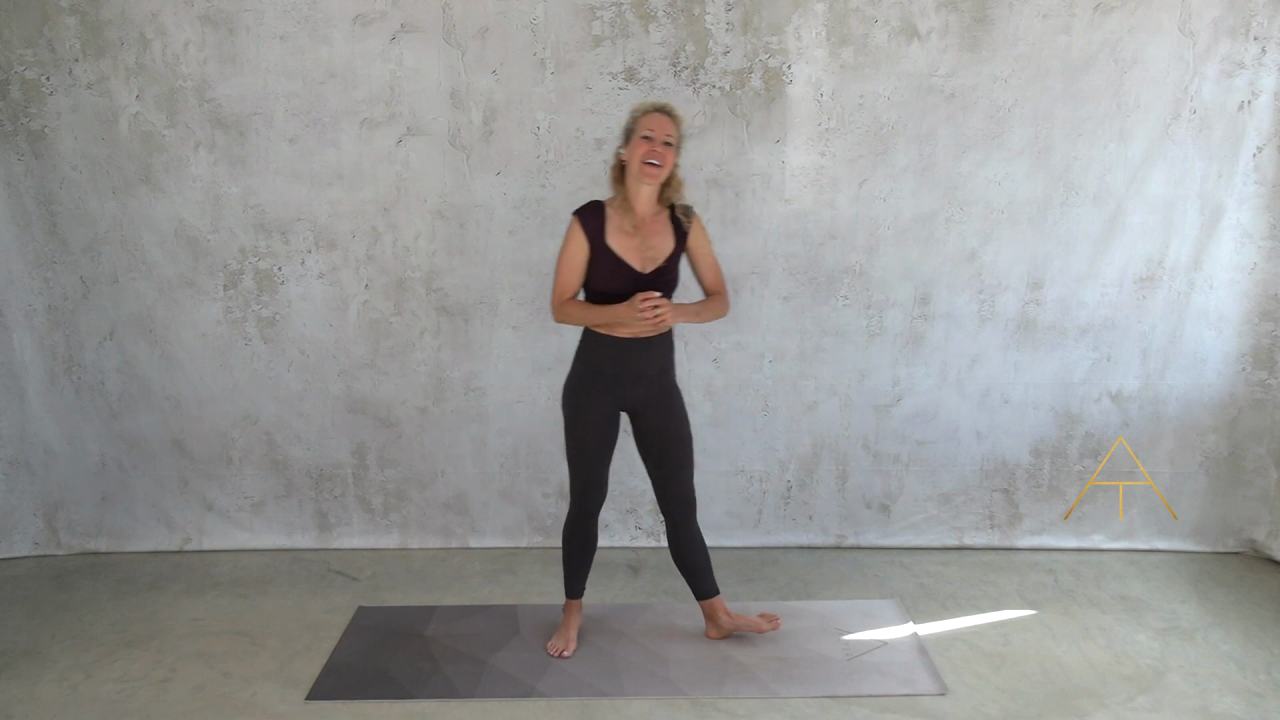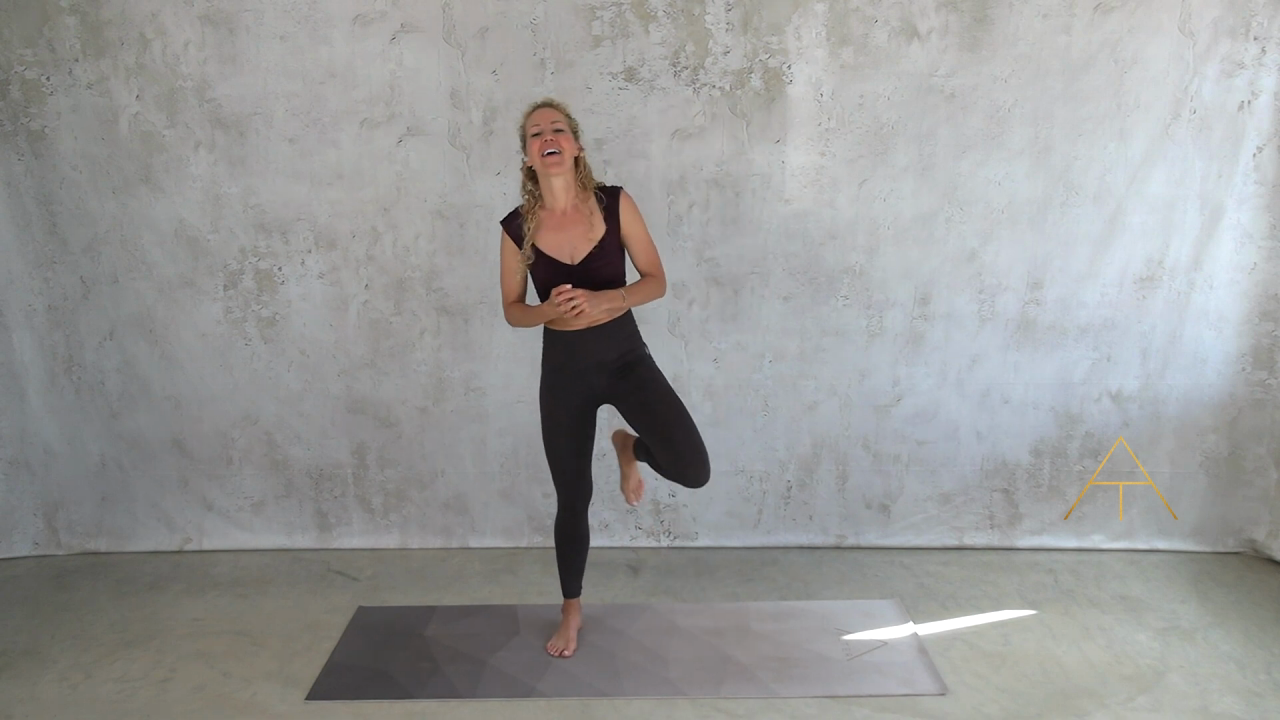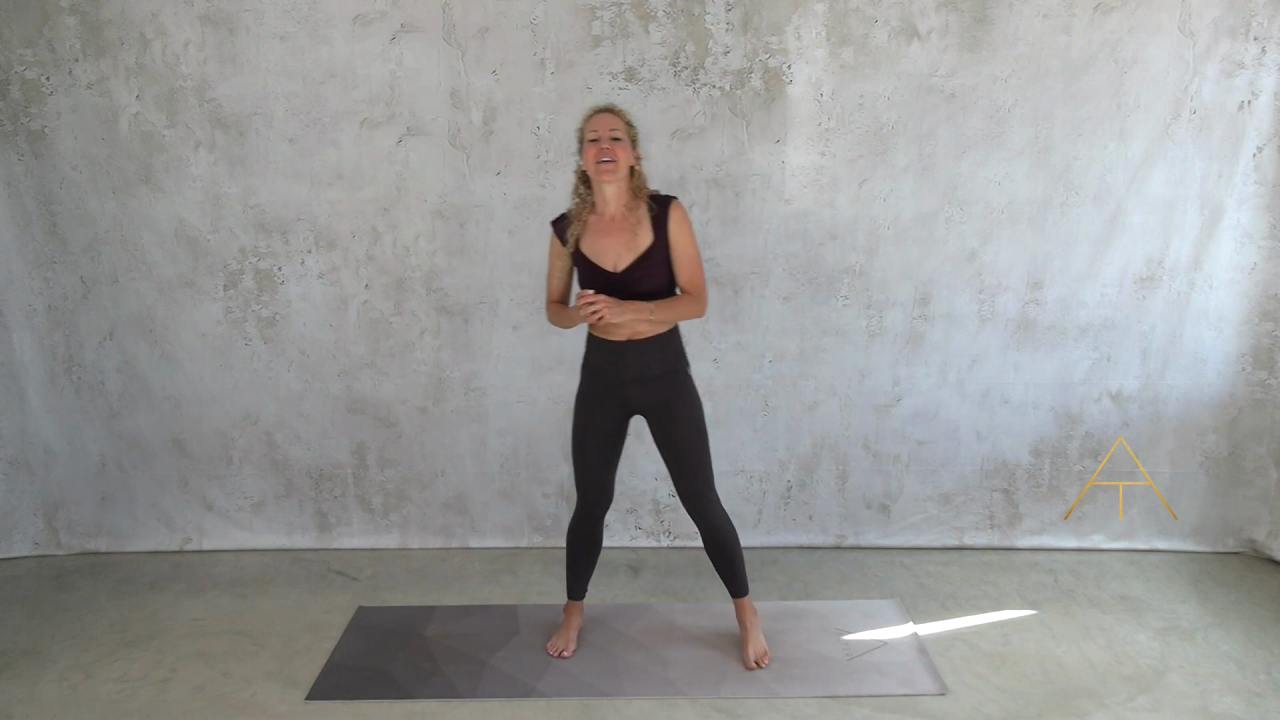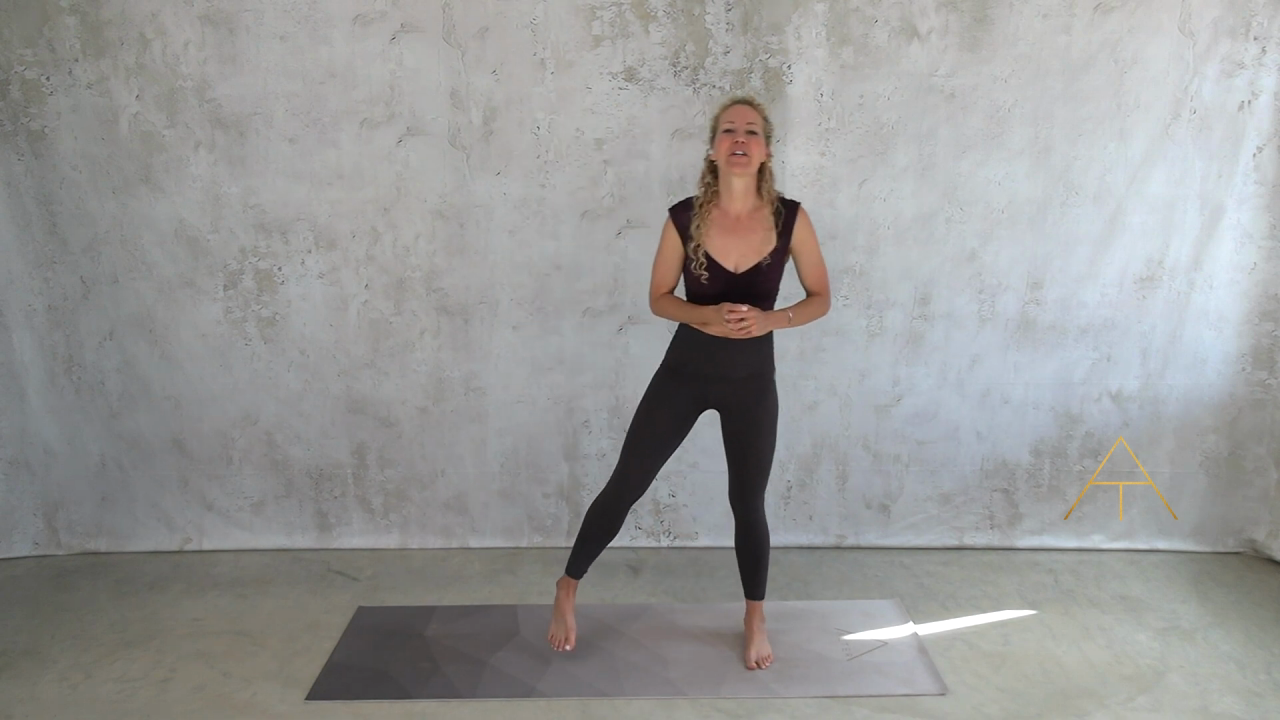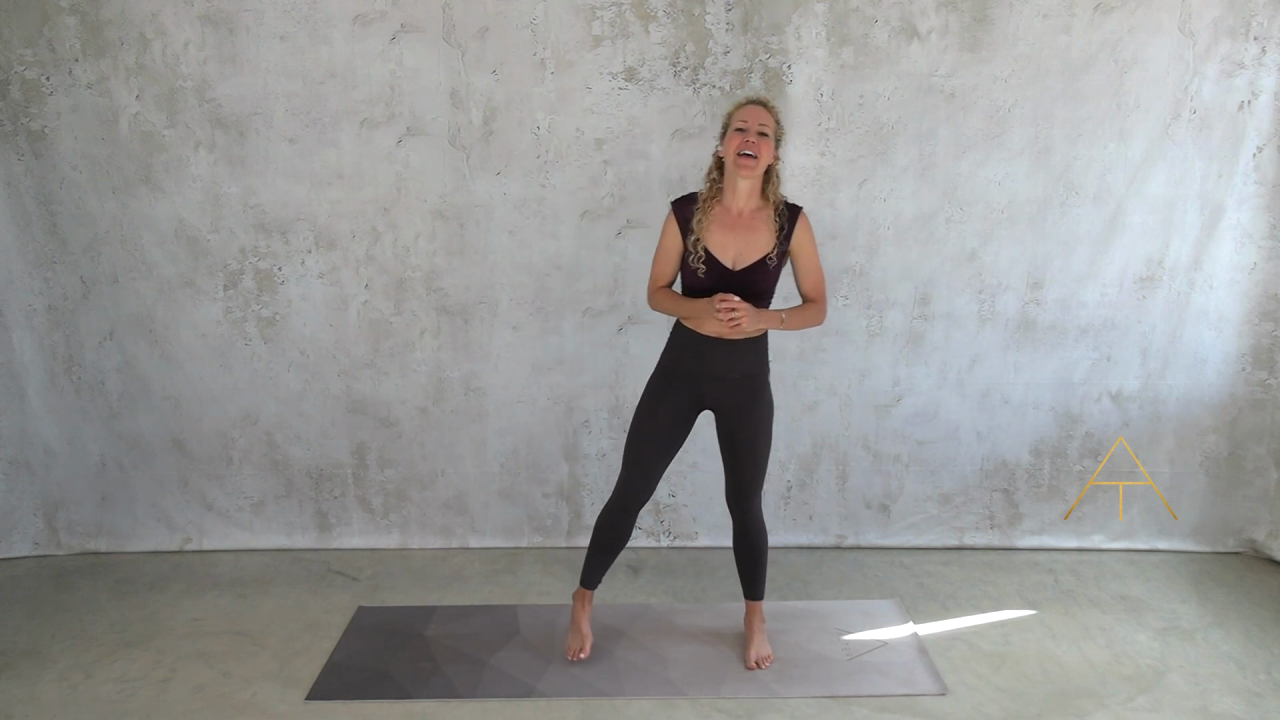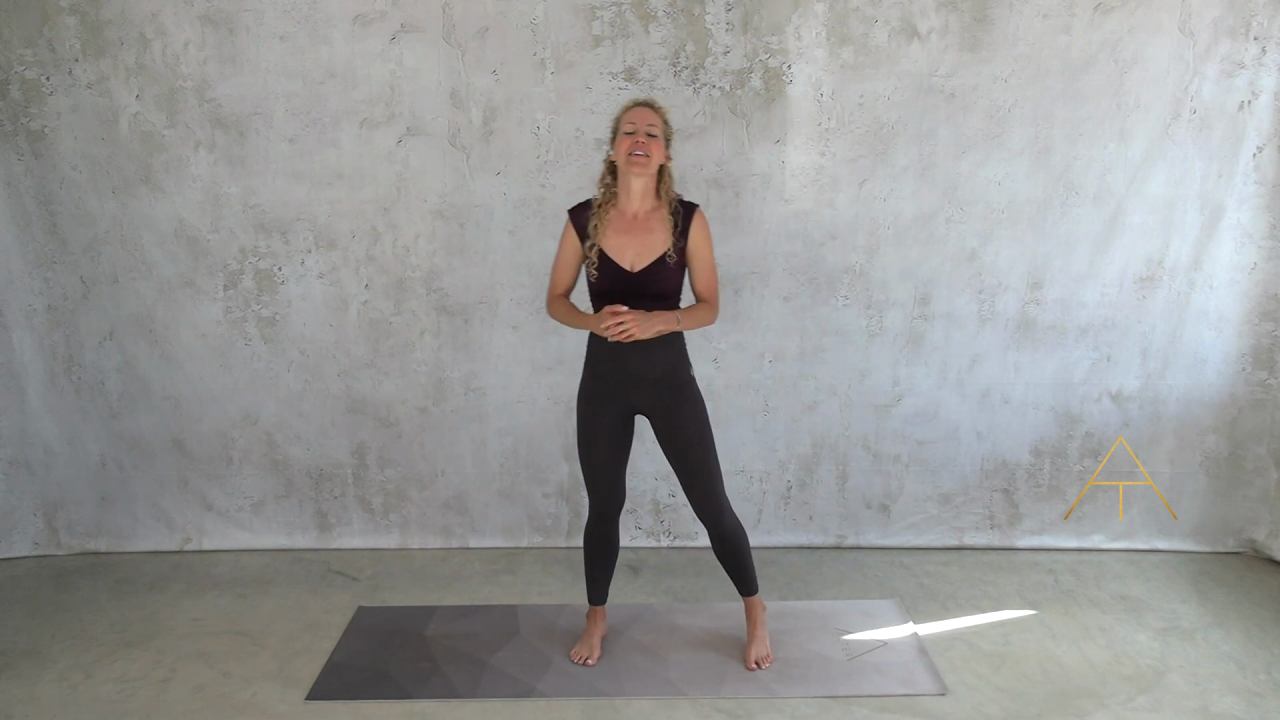
dt=0.5s
person 1, frame 1
left shoulder: (685, 224)
right shoulder: (589, 220)
left elbow: (719, 300)
right elbow: (562, 306)
left wrist: (677, 313)
right wrist: (620, 312)
left hip: (655, 376)
right hip: (595, 376)
left knee: (680, 505)
right knee: (586, 501)
left ankle: (717, 614)
right ankle: (572, 612)
person 1, frame 2
left shoulder: (615, 203)
right shoulder: (517, 227)
left elbow: (655, 281)
right elbow: (512, 310)
left wrist: (601, 300)
right wrist: (547, 311)
left hip: (625, 355)
right hip: (563, 367)
left knee: (694, 468)
right knee: (573, 497)
left ankle: (630, 448)
right ankle: (571, 611)
person 1, frame 3
left shoulder: (667, 213)
right shoulder: (567, 228)
left elbow: (695, 301)
right elbow: (553, 308)
left wrist: (627, 309)
right wrist: (578, 313)
left hip: (665, 371)
right hip: (601, 376)
left knee: (702, 501)
right knee: (591, 502)
left ankle: (746, 613)
right ankle: (573, 613)
person 1, frame 4
left shoulder: (791, 219)
right shoulder: (684, 218)
left elbow: (821, 299)
right elbow: (659, 299)
left wrist: (771, 319)
right wrist: (710, 315)
left hip: (752, 374)
right hip: (686, 365)
left knee: (748, 503)
right knee: (625, 484)
left ankle: (755, 619)
right ankle: (567, 588)
person 1, frame 5
left shoulder: (791, 222)
right shoulder: (686, 212)
left elbow: (818, 308)
right elbow: (657, 294)
left wrist: (764, 318)
right wrist: (702, 307)
left hip: (746, 375)
right hip: (680, 366)
left knee: (745, 503)
right knee: (631, 492)
left ankle: (755, 619)
right ankle: (583, 600)
person 1, frame 6
left shoulder: (687, 219)
right shoulder: (583, 220)
left elbow: (710, 307)
right elbow: (554, 299)
left wrist: (658, 320)
right wrist: (592, 320)
left hip: (668, 371)
right hip: (604, 375)
left knee: (709, 501)
right knee: (604, 505)
left ankle: (754, 610)
right ankle: (596, 617)
